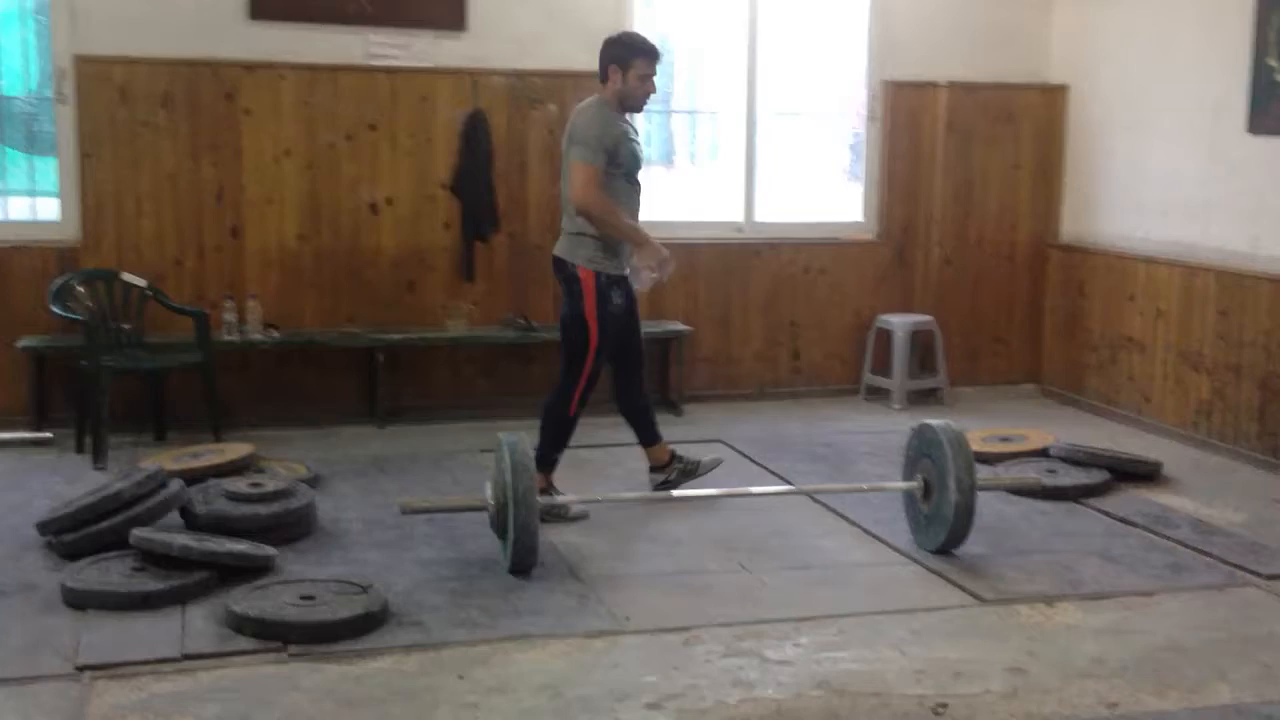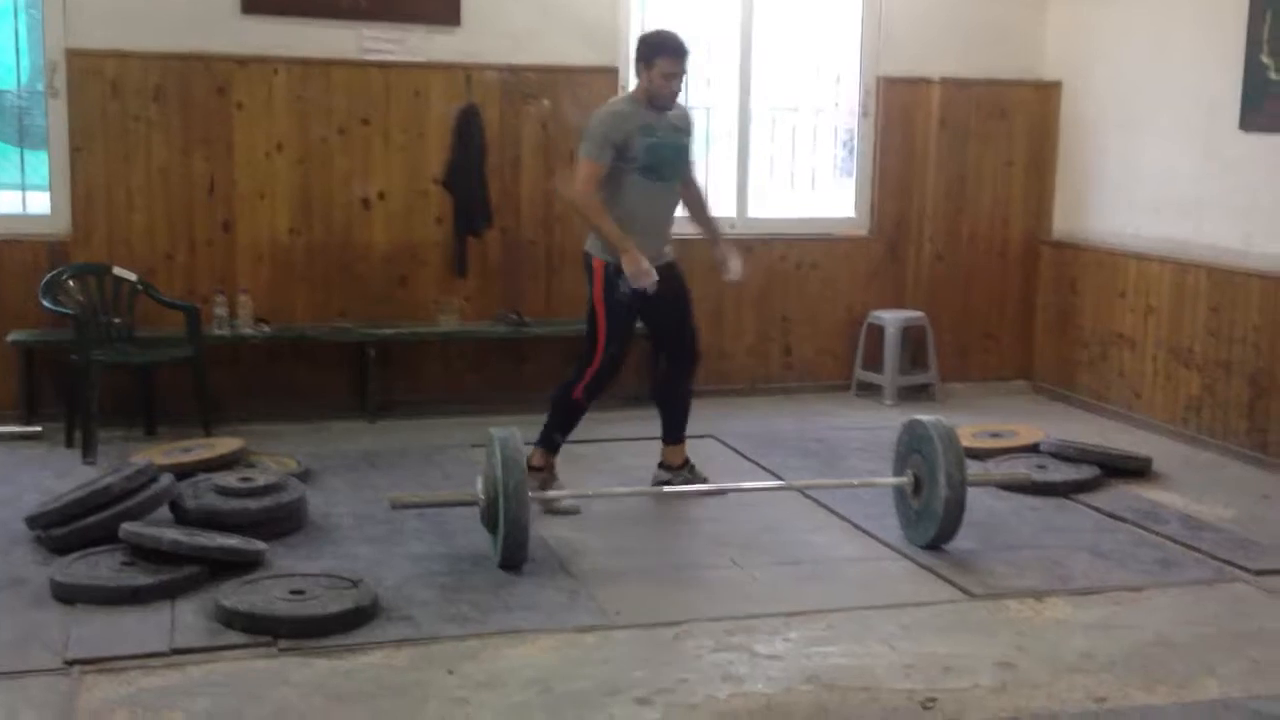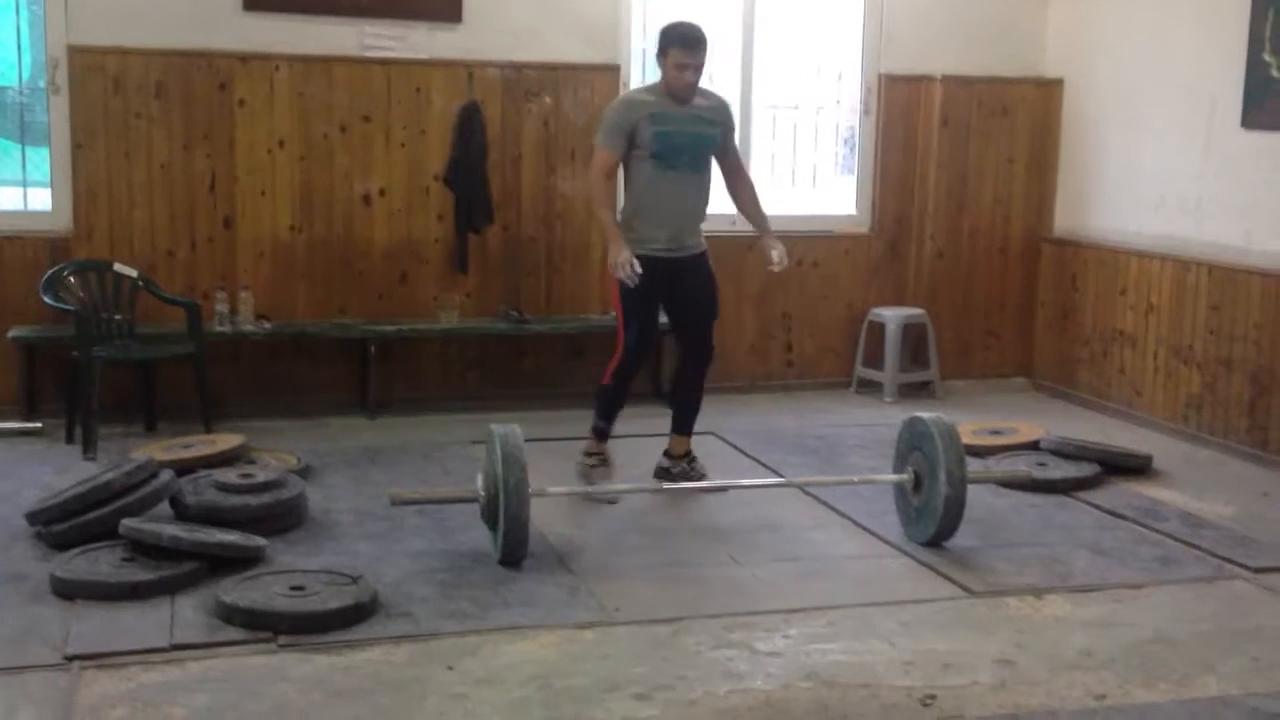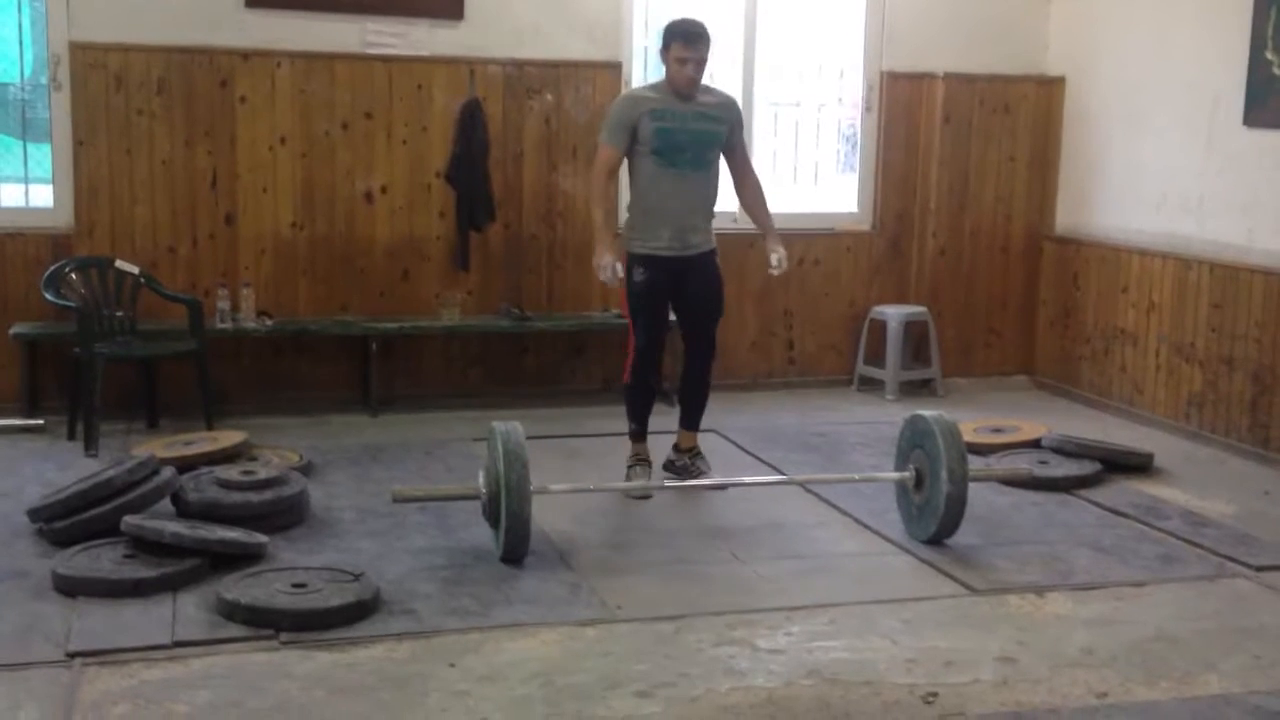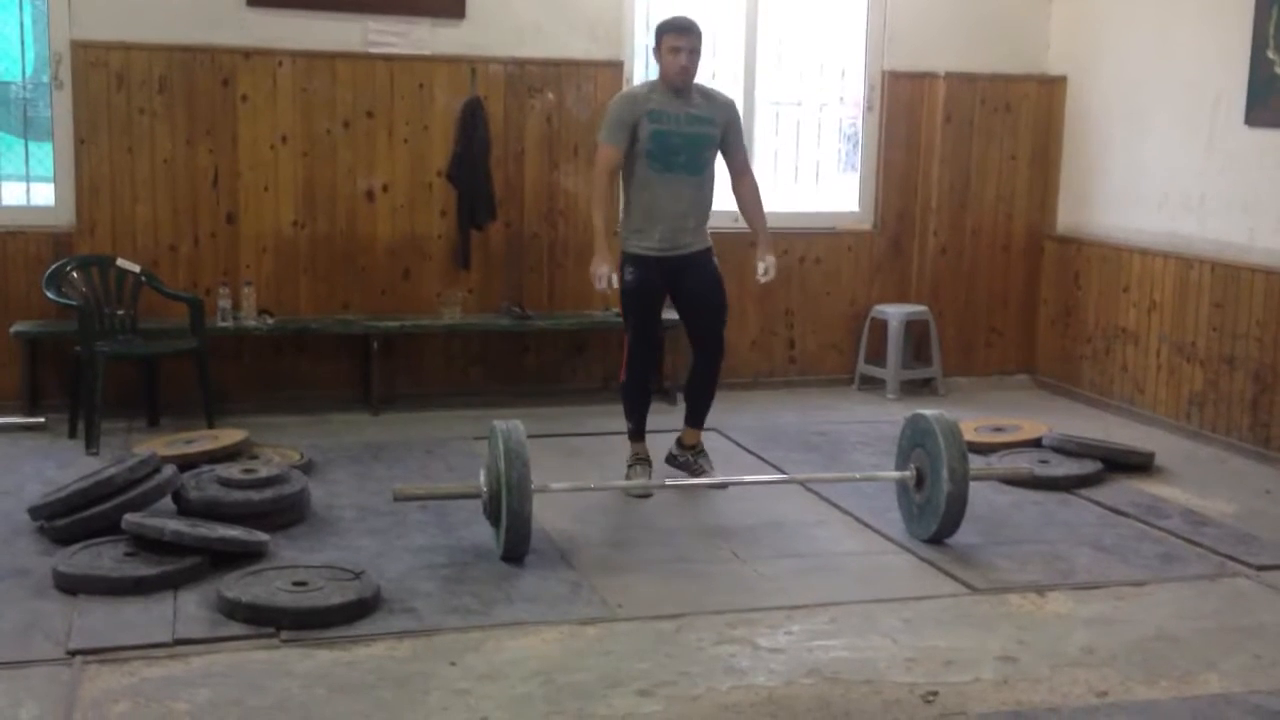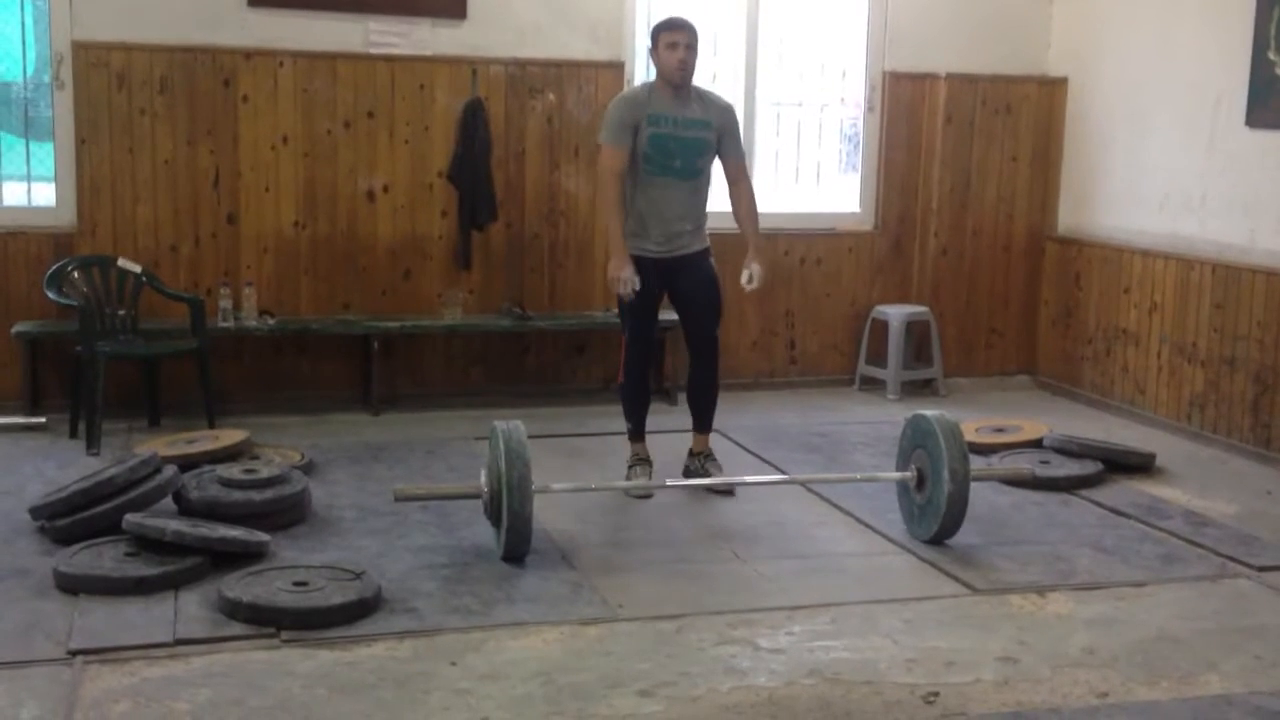
dt=0.2s
person 1, frame 1
left shoulder: (618, 120)
right shoulder: (594, 121)
right elbow: (583, 197)
left wrist: (638, 246)
right wrist: (642, 242)
left hip: (614, 267)
right hip: (590, 268)
left knee: (628, 367)
right knee: (580, 377)
left ankle: (664, 463)
right ankle: (538, 488)
person 1, frame 2
left shoulder: (680, 120)
right shoulder: (614, 119)
left elbow: (688, 187)
right elbow: (585, 192)
left wrist: (720, 242)
right wrist: (627, 251)
left hip: (660, 262)
right hip: (617, 265)
left knee: (682, 358)
right knee: (601, 366)
left ankle: (675, 464)
right ankle: (540, 467)
person 1, frame 3
left shoulder: (716, 110)
right shoulder: (629, 108)
left elbow: (735, 176)
right elbow: (599, 178)
left wrist: (767, 234)
right wrist: (617, 242)
left hip: (690, 255)
right hip: (640, 255)
left knee: (698, 353)
right knee: (632, 352)
left ankle: (677, 455)
right ankle: (595, 450)
person 1, frame 4
left shoulder: (724, 108)
right shoulder: (634, 105)
left elbow: (744, 176)
right elbow: (602, 174)
left wrist: (771, 236)
right wrist: (604, 241)
left hip: (700, 253)
right hip: (647, 253)
left knee: (702, 351)
right knee: (646, 353)
left ankle: (685, 450)
right ankle: (638, 454)
person 1, frame 5
left shoulder: (721, 108)
right shoulder: (630, 105)
left elbow: (742, 178)
right elbow: (604, 177)
left wrist: (763, 244)
right wrist: (602, 250)
left hip: (696, 251)
right hip: (641, 253)
left knee: (710, 348)
right knee: (642, 353)
left ankle: (689, 445)
right ankle: (638, 454)
person 1, frame 6
left shoulder: (719, 112)
right shoulder: (629, 106)
left elbow: (739, 182)
right elbow: (611, 180)
left wrist: (752, 252)
right wrist: (618, 254)
left hip: (693, 253)
right hip: (640, 255)
left knee: (706, 351)
right knee: (638, 354)
left ankle: (700, 453)
right ankle: (639, 454)
